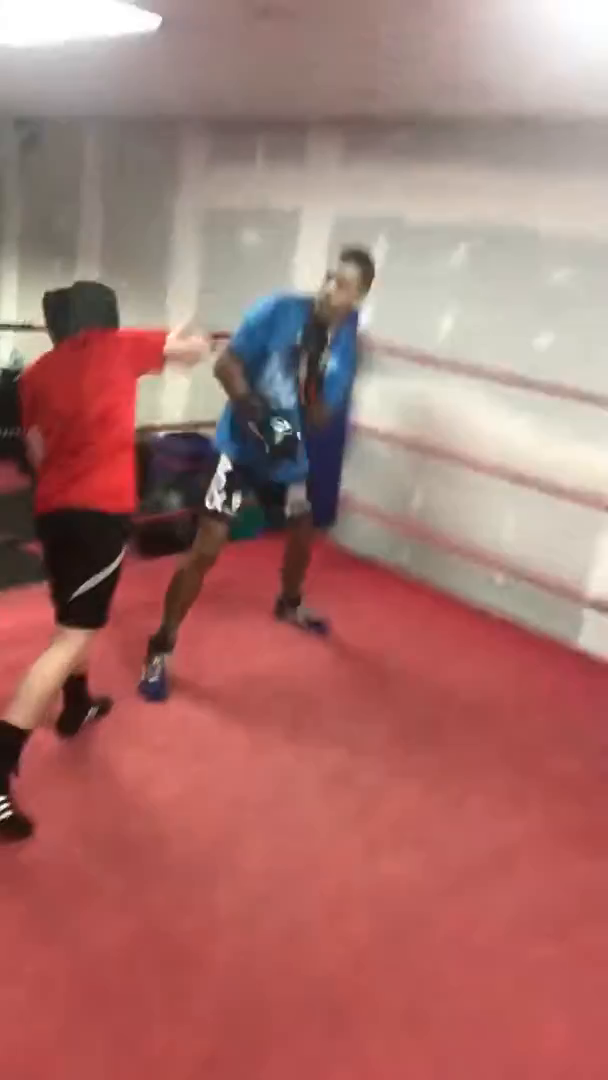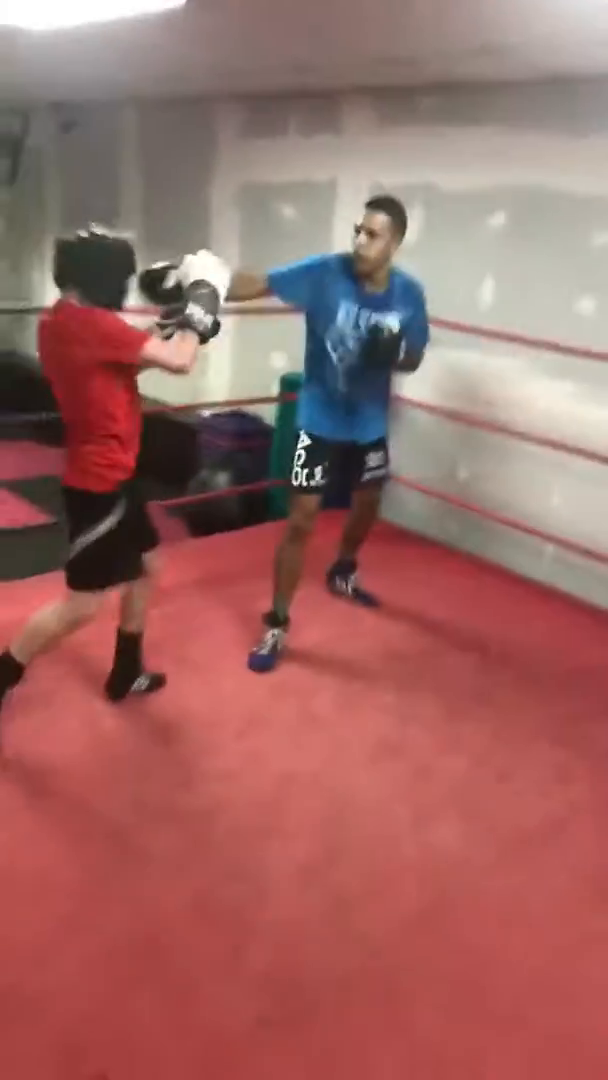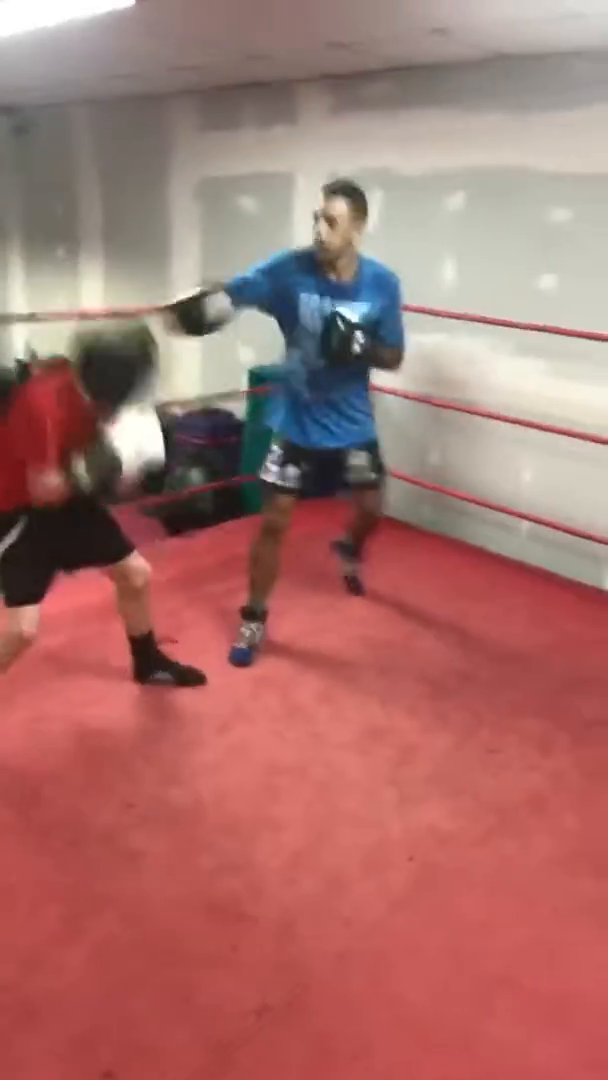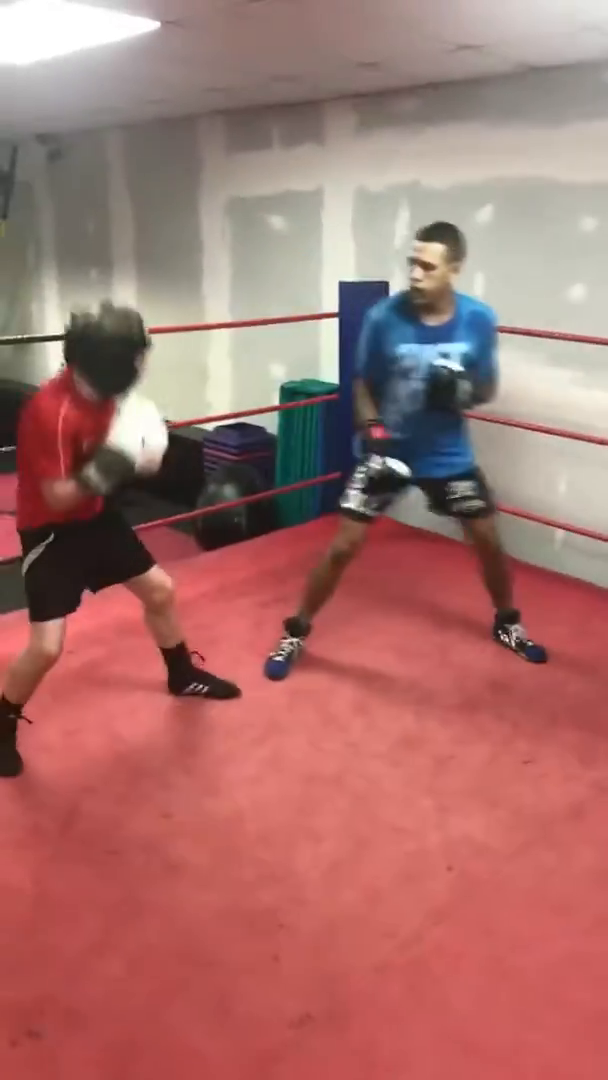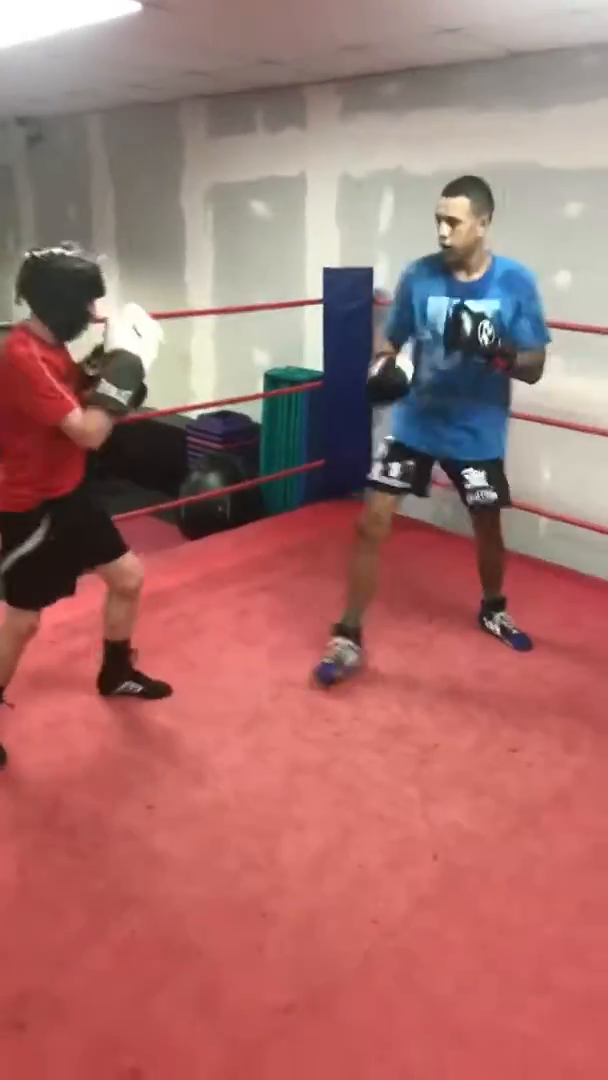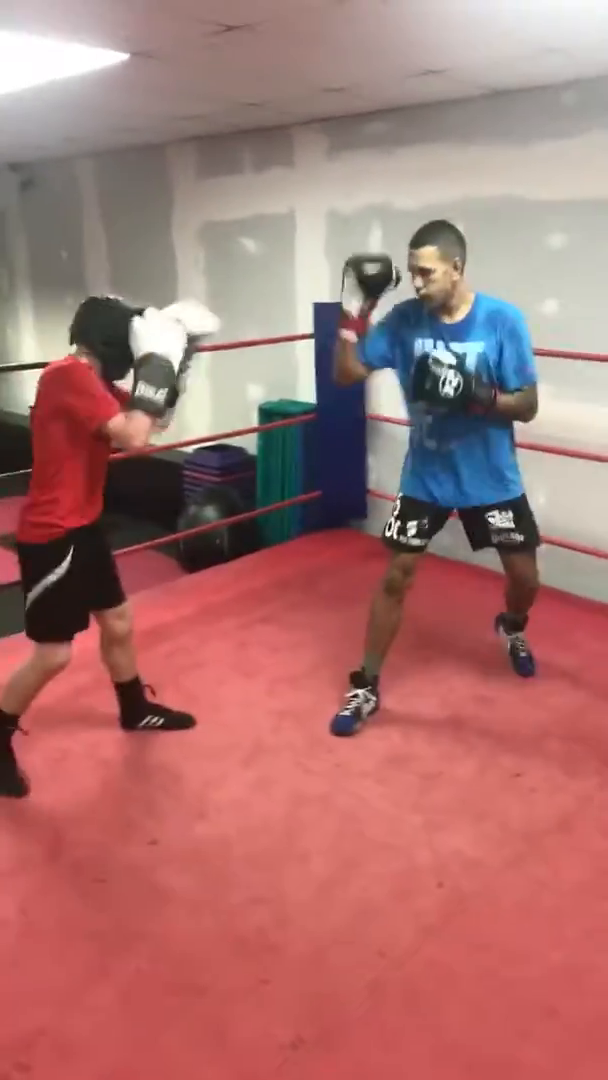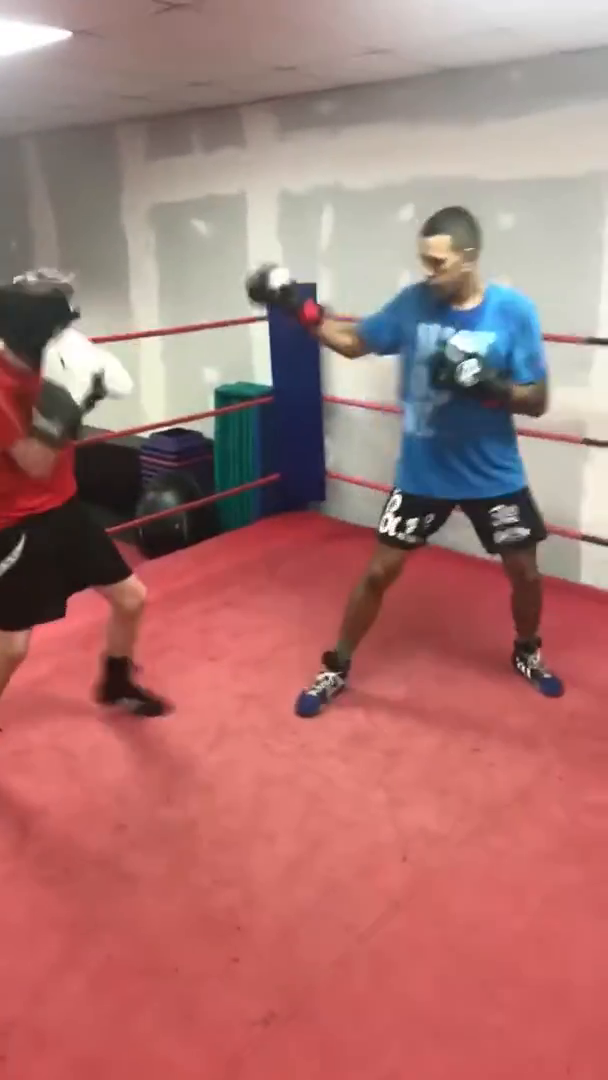
dt=0.3s
person 1, frame 1
left shoulder: (345, 348)
right shoulder: (280, 311)
left elbow: (319, 419)
right elbow: (227, 364)
left wrist: (313, 366)
right wrist: (255, 413)
left hip: (287, 457)
right hip: (241, 446)
left knee: (302, 537)
right knee: (206, 550)
left ankle: (290, 604)
right ankle: (161, 648)
person 1, frame 2
left shoulder: (409, 294)
right shoulder: (323, 272)
left elbow: (415, 357)
right elbow: (258, 286)
left wrist: (399, 353)
left hip: (370, 421)
right hip: (321, 419)
left knee: (367, 505)
right knee: (302, 521)
left ankle: (342, 573)
right ankle: (277, 624)
person 1, frame 3
left shoulder: (382, 284)
right shoulder: (288, 269)
left elbow: (393, 358)
right elbow: (228, 294)
left wrist: (362, 348)
right wrist: (196, 306)
left hip: (351, 422)
right hip: (295, 419)
left knee: (369, 509)
right knee: (274, 522)
left ankle: (350, 552)
right ankle: (254, 619)
person 1, frame 4
left shoulder: (478, 321)
right shoulder: (384, 317)
left elbow: (486, 387)
right elbow: (364, 384)
left wrist: (468, 391)
right wrist: (375, 437)
left hip: (449, 453)
right hip: (392, 451)
left knee: (489, 541)
right knee: (344, 546)
left ankle: (507, 624)
right ankle: (296, 633)
person 1, frame 5
left shoulder: (516, 282)
right shoulder: (418, 276)
left elbow: (533, 368)
right elbow: (390, 341)
left wrist: (494, 348)
right wrist: (383, 367)
left hip: (478, 433)
right hip: (414, 426)
left knee: (487, 529)
right knee: (371, 524)
left ankle: (493, 609)
right ankle: (347, 638)
person 1, frame 6
left shoulder: (503, 320)
right shoulder: (404, 319)
left elbow: (527, 406)
right elbow: (346, 372)
left wrist: (470, 395)
right wrist: (357, 309)
left hip: (492, 479)
right hip: (426, 478)
left knee: (524, 576)
right knee: (395, 579)
left ankle: (511, 626)
right ankle: (365, 688)
person 1, frame 7
left shoulder: (514, 312)
right shoulder: (412, 302)
left elbow: (537, 401)
right elbow: (353, 341)
left wrist: (490, 384)
right wrist: (298, 307)
left hip: (494, 475)
right hip: (422, 472)
left knee: (525, 573)
right knee: (379, 572)
left ankle: (526, 653)
right ankle: (335, 668)
person 2, frame 1
right shoulder: (117, 346)
right elbow: (191, 348)
right wrist: (202, 340)
left hip: (53, 510)
right hip: (102, 510)
left knee: (77, 616)
right knee: (72, 638)
left ankle: (75, 706)
person 2, frame 2
left shoulder: (56, 321)
right shoulder: (91, 325)
right elbow: (177, 359)
left wrist: (167, 323)
right wrist: (201, 300)
left hip: (107, 477)
right hip: (101, 484)
left knee: (142, 570)
right knee: (81, 603)
left ankle: (127, 673)
person 2, frame 3
left shoulder: (86, 388)
right shoulder: (44, 401)
right elbow: (42, 488)
right wrist: (105, 463)
left hip: (73, 498)
left knee: (137, 576)
left ankle: (149, 664)
person 2, frame 4
left shoulder: (99, 390)
right shoulder: (51, 411)
right elbow: (55, 497)
left wrist: (124, 452)
right wrist: (115, 463)
left hip: (97, 515)
right hip: (53, 530)
left knee: (160, 590)
right knee: (47, 645)
left ankle: (183, 674)
person 2, frame 5
left shoulder: (48, 343)
left elbow: (74, 397)
right elbow: (88, 434)
left wrist: (104, 364)
right wrist: (126, 365)
left hip: (69, 492)
left knee: (129, 577)
left ankle: (116, 672)
person 2, frame 6
left shoulder: (88, 378)
right shoulder: (69, 376)
left elbow: (146, 421)
right elbow: (135, 435)
left wrist: (176, 354)
right wrist: (156, 364)
left hip: (81, 528)
right hip: (51, 537)
left knee: (118, 624)
right knee: (51, 654)
left ankle: (134, 709)
person 2, frame 7
left shoulder: (43, 364)
right elbow: (37, 465)
left wrist: (87, 385)
right wrist: (61, 392)
left hip: (65, 509)
left knee: (131, 597)
left ankle: (116, 684)
